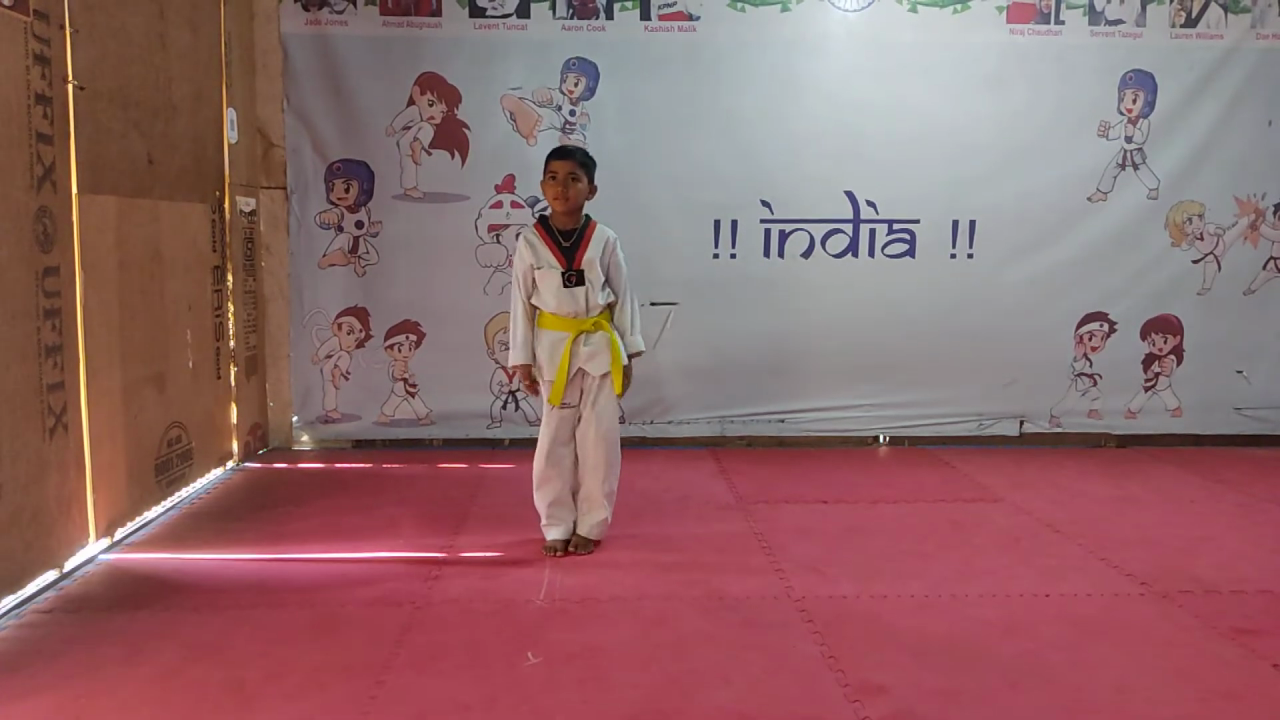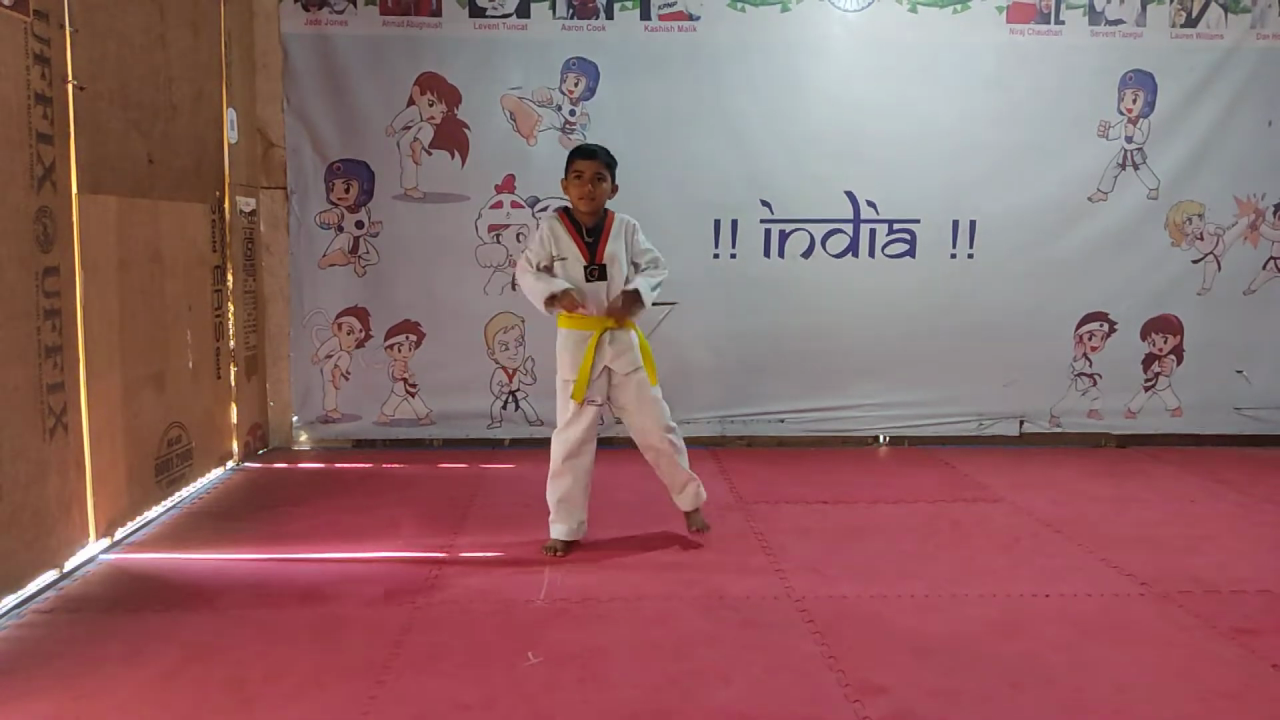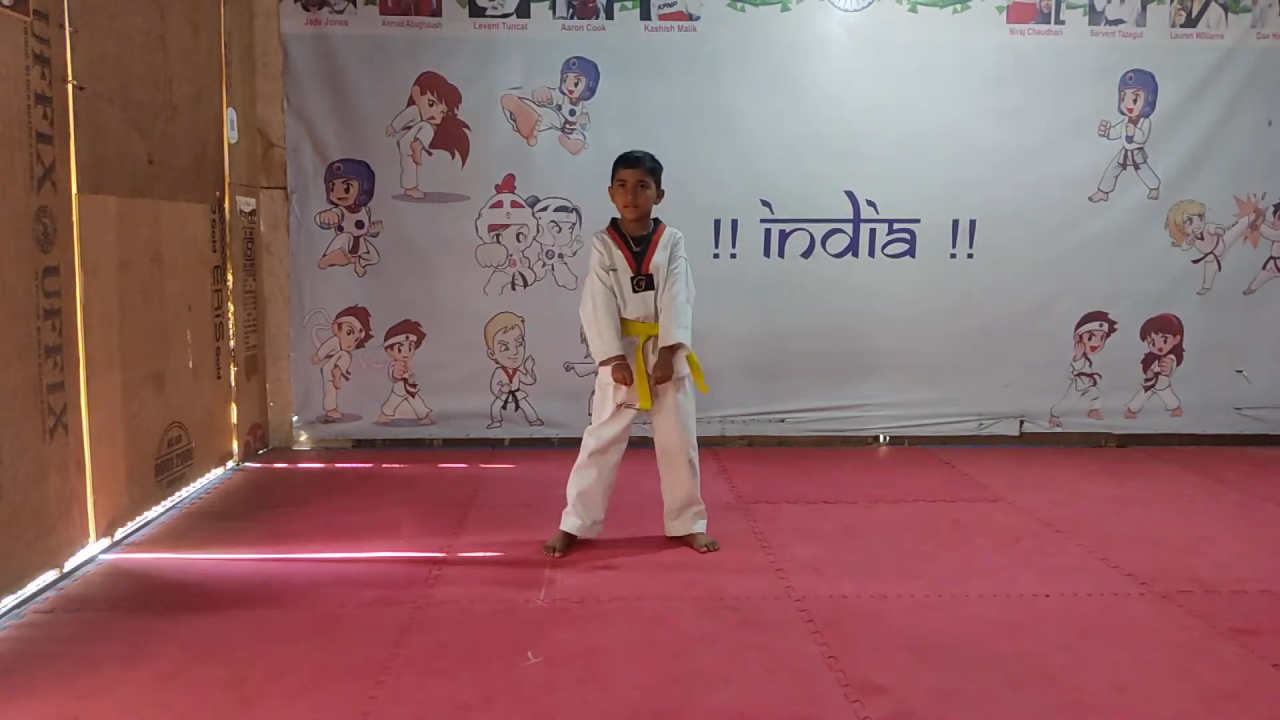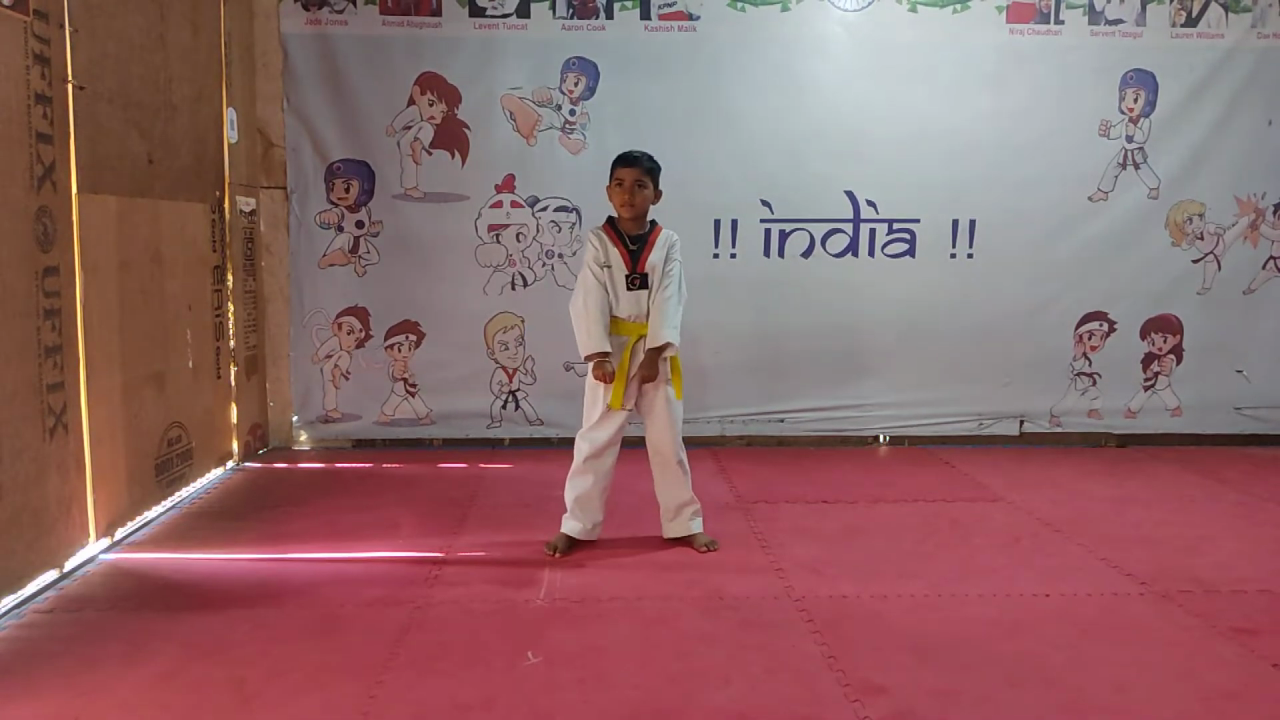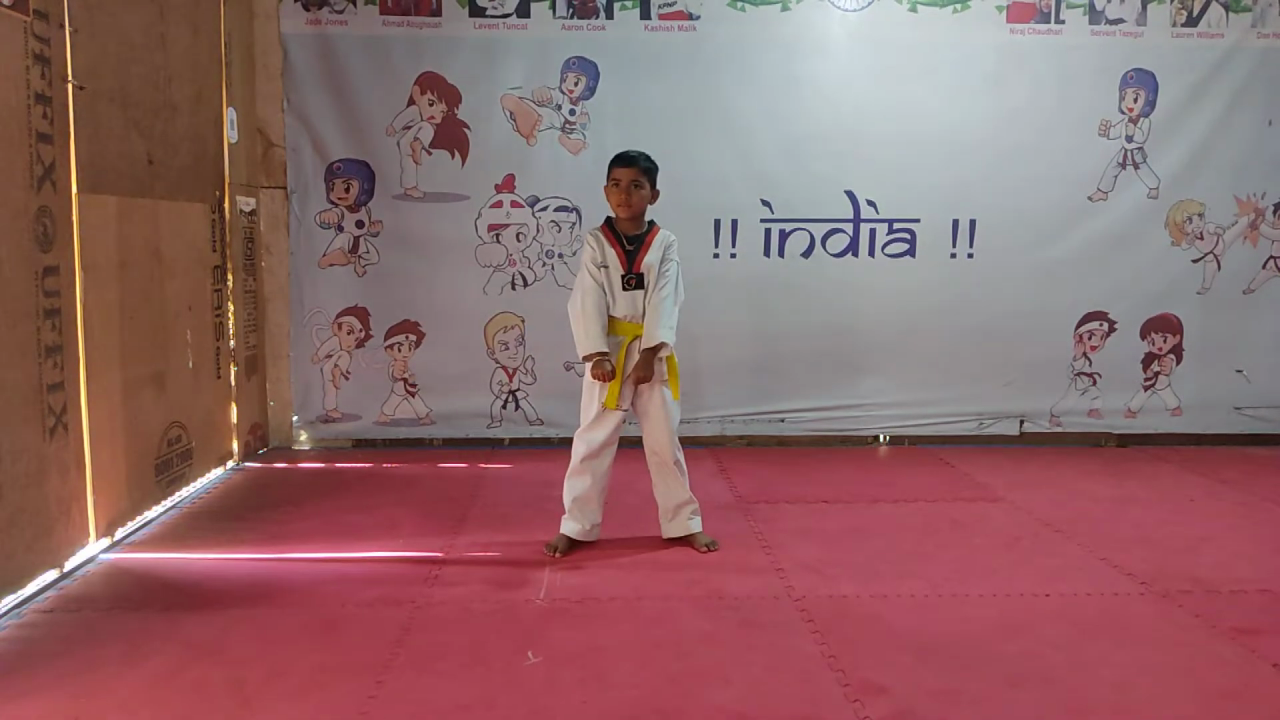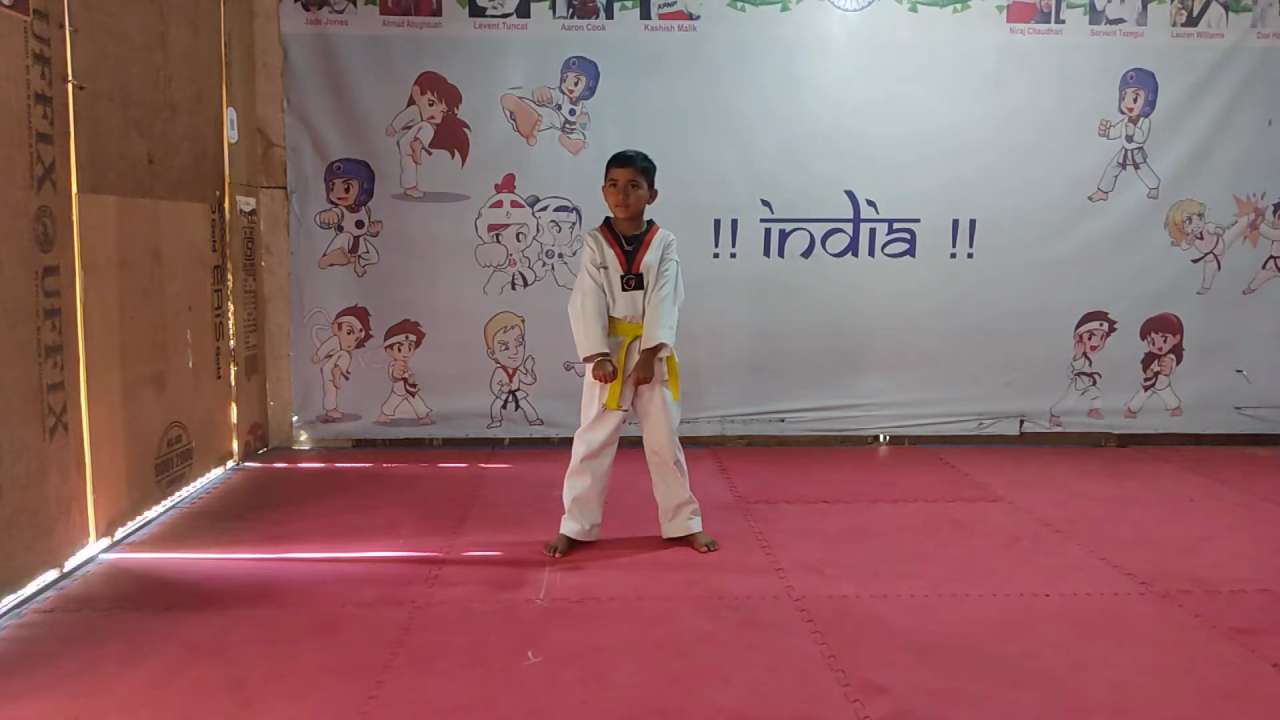
dt=0.4s
person 1, frame 1
left shoulder: (604, 239)
right shoulder: (530, 240)
left elbow: (623, 295)
right elbow: (521, 300)
left wrist: (628, 352)
right wrist: (523, 357)
left hip: (600, 346)
right hip: (554, 347)
left knee: (598, 441)
right knee: (554, 441)
left ankle: (591, 527)
right ankle: (558, 527)
person 1, frame 2
left shoulder: (625, 228)
right shoulder: (552, 230)
left elbow: (655, 265)
right elbow: (526, 270)
left wrist: (634, 293)
right wrist: (556, 294)
left hip: (622, 340)
right hip: (578, 344)
left knee: (656, 426)
right knee: (573, 439)
left ankle: (688, 500)
right ankle: (565, 528)
person 1, frame 3
left shoulder: (672, 241)
right shoulder: (603, 245)
left elbow: (677, 301)
right elbow: (597, 307)
left wrist: (667, 353)
right wrist: (615, 359)
left hip: (667, 353)
right hip: (622, 352)
left knee: (679, 441)
right knee: (602, 438)
left ankle: (688, 523)
right ankle: (574, 524)
person 1, frame 4
left shoulder: (667, 243)
right shoulder: (598, 242)
left elbow: (668, 303)
right elbow: (588, 303)
left wrist: (655, 354)
right wrist: (599, 356)
left hip: (656, 353)
right hip: (611, 352)
left knee: (668, 441)
right knee: (596, 440)
left ankle: (684, 523)
right ankle: (577, 525)
person 1, frame 5
left shoulder: (665, 244)
right shoulder: (595, 242)
left elbow: (664, 305)
right elbow: (586, 303)
left wrist: (649, 354)
right wrist: (597, 355)
left hip: (652, 353)
right hip: (607, 353)
left knee: (664, 441)
right knee: (592, 441)
left ankle: (684, 522)
right ankle: (576, 525)
person 1, frame 6
left shoulder: (664, 243)
right shoulder: (595, 243)
left elbow: (664, 304)
right elbow: (586, 305)
left wrist: (649, 355)
right wrist: (599, 356)
left hip: (653, 353)
right hip: (607, 353)
left knee: (664, 440)
right knee: (593, 441)
left ankle: (684, 523)
right ankle: (575, 526)
